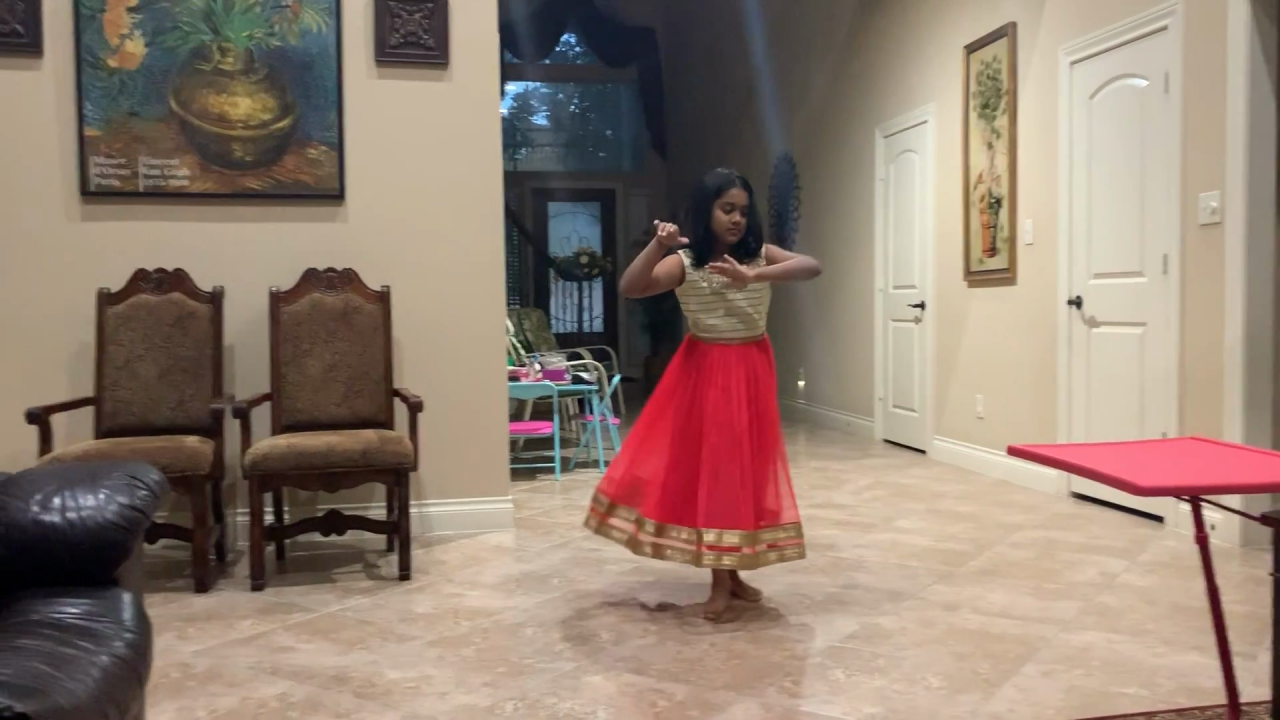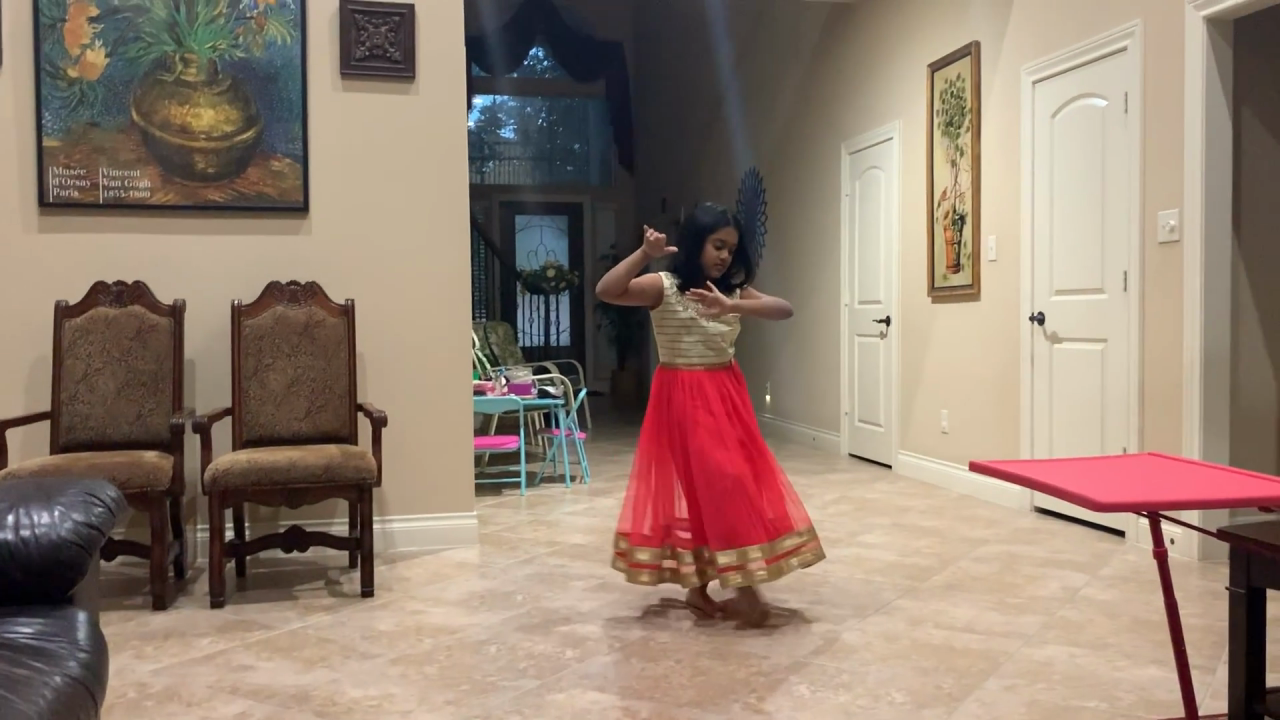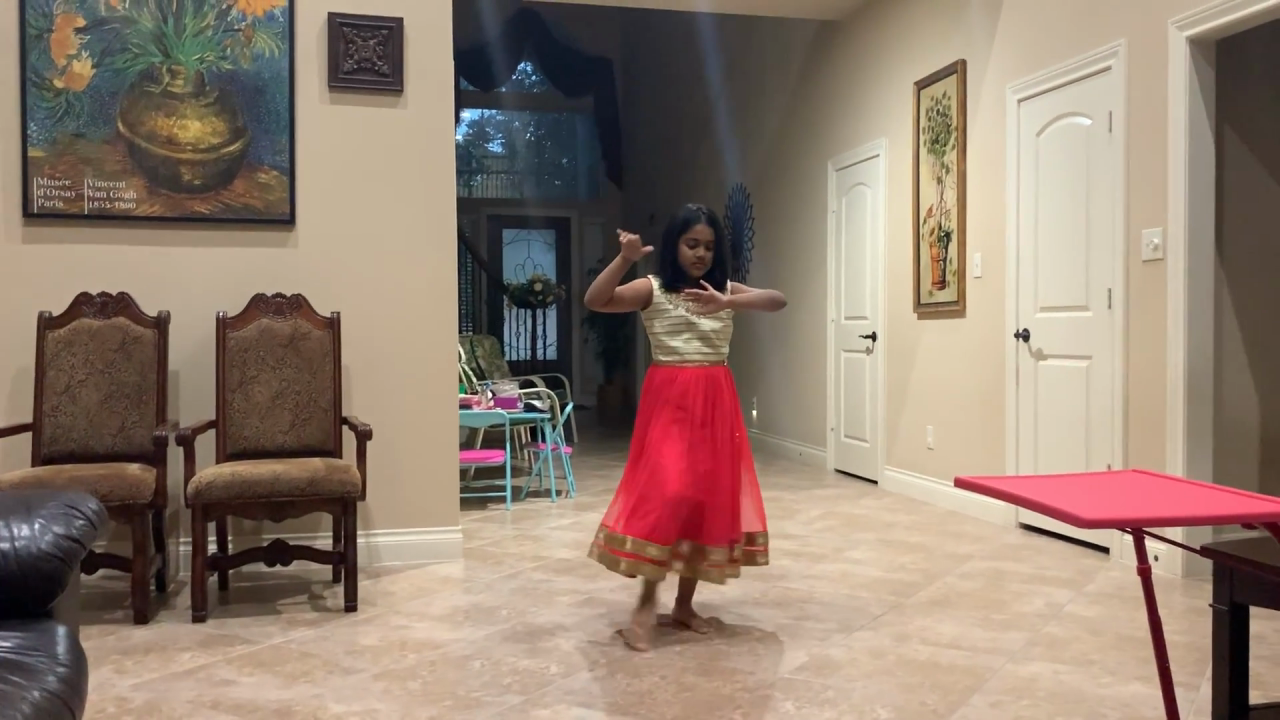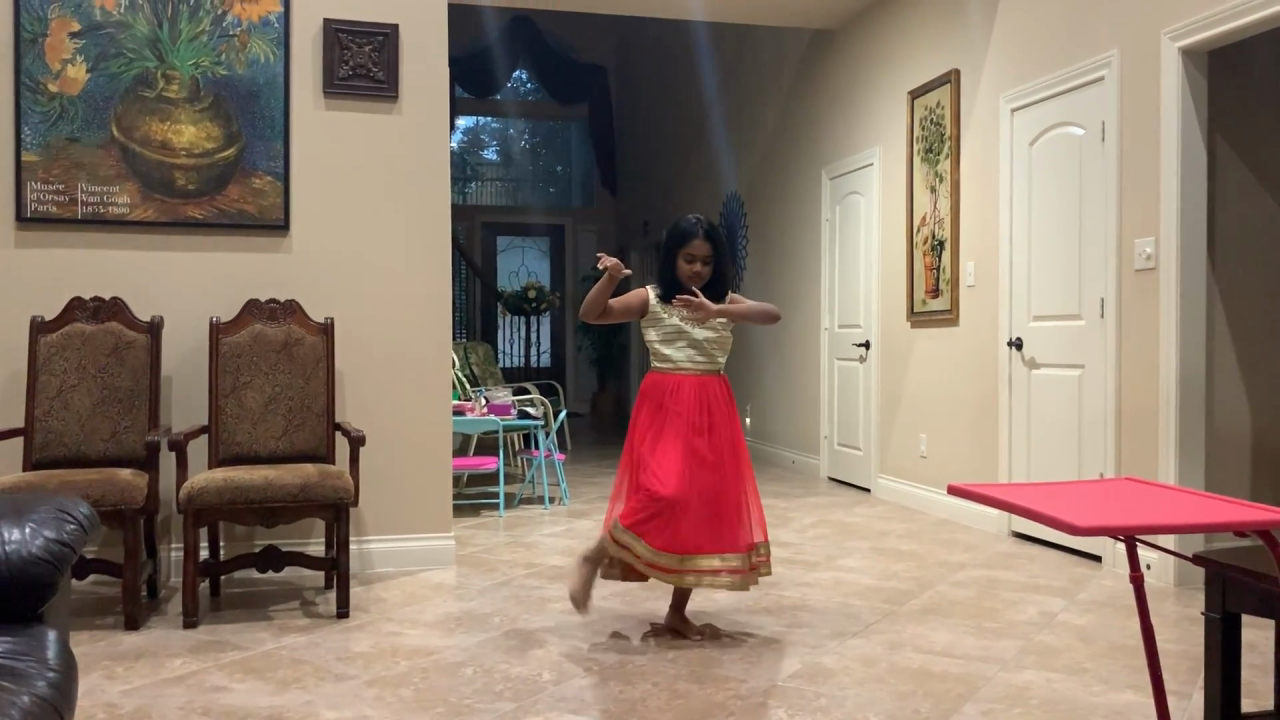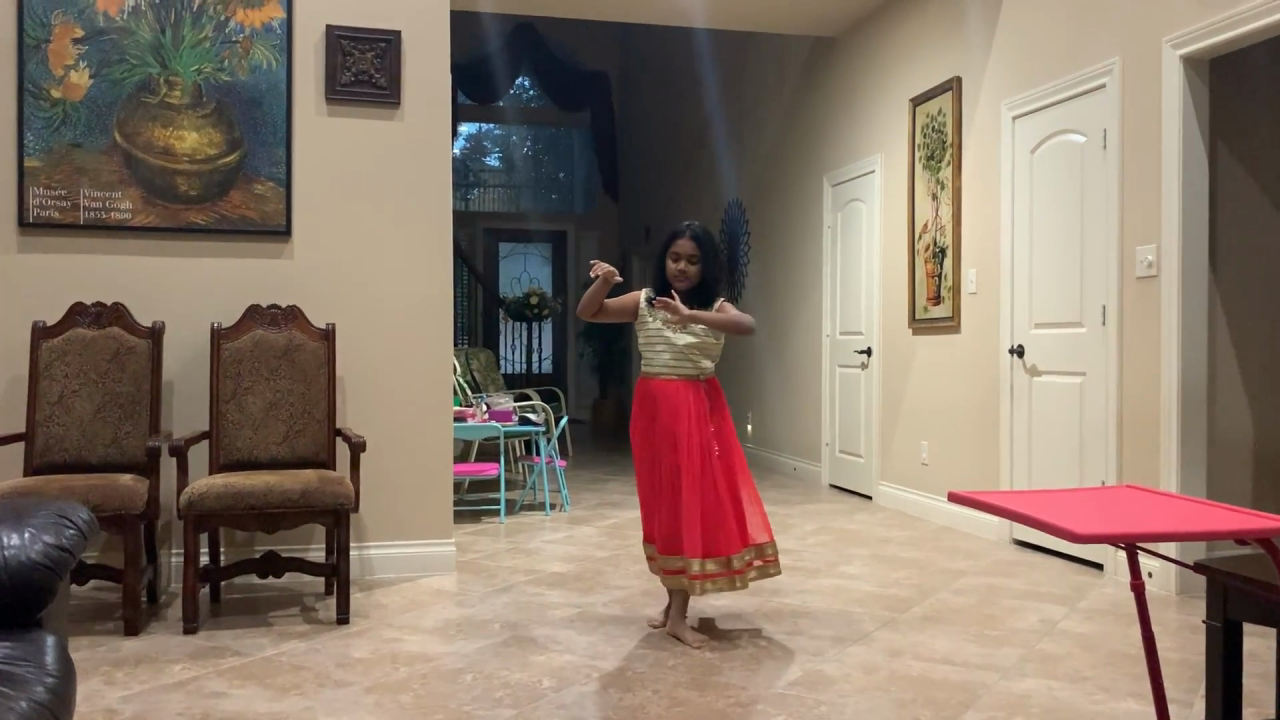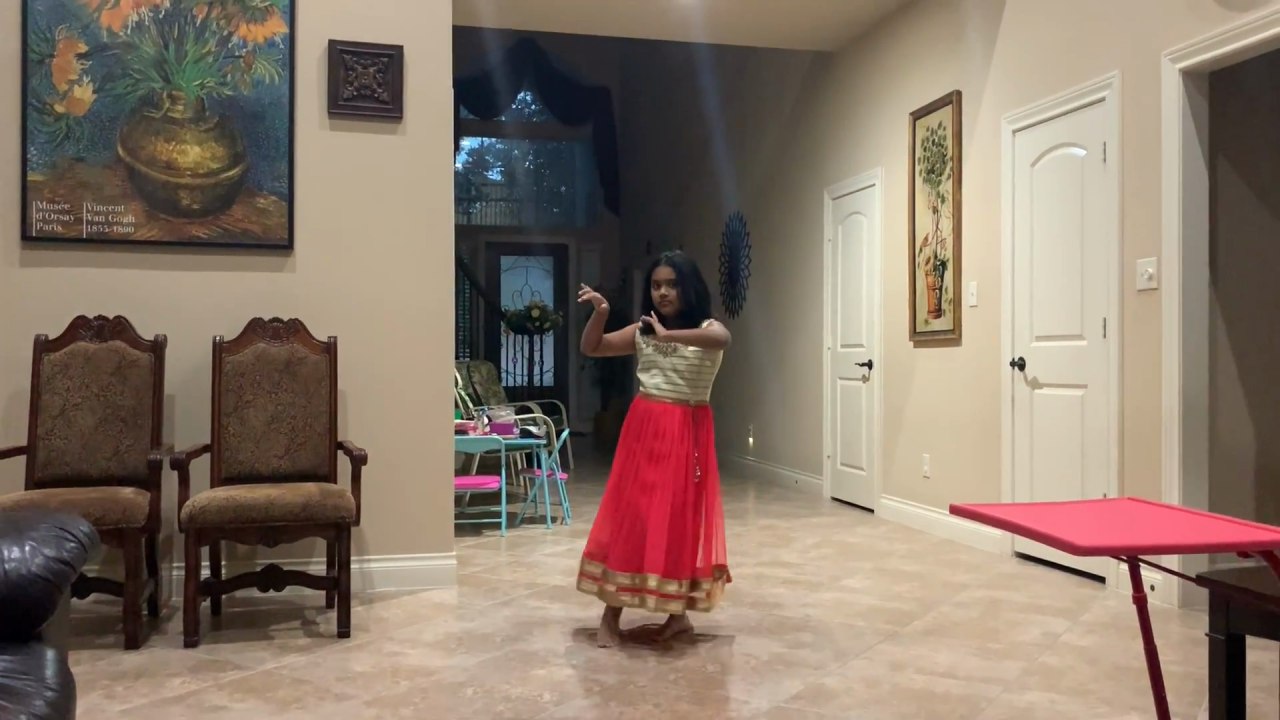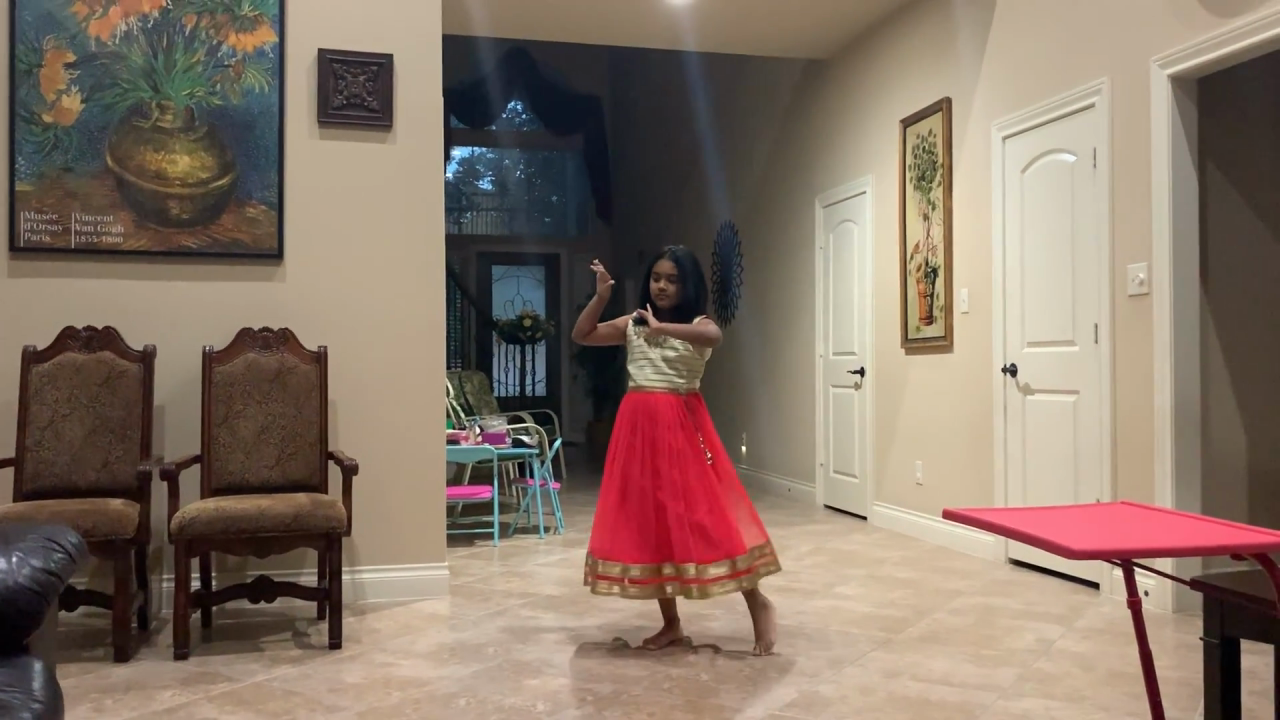
dt=0.5s
person 1, frame 1
left shoulder: (760, 256)
right shoulder: (684, 263)
left elbow: (812, 267)
right elbow: (630, 288)
left wrist: (754, 275)
right wrist: (658, 245)
left hip: (751, 369)
right hip: (703, 368)
left knee: (744, 464)
right knee: (701, 462)
left ankle: (731, 573)
right ankle: (722, 578)
person 1, frame 2
left shoulder: (734, 291)
right shoulder: (663, 287)
left elbow: (785, 309)
right elbow: (606, 291)
left wrist: (731, 307)
right wrist: (645, 253)
left hip: (726, 393)
right hip: (682, 395)
left knee: (736, 483)
right knee: (713, 482)
left ankle: (700, 587)
right ankle: (742, 582)
person 1, frame 3
left shoulder: (725, 290)
right shoulder: (652, 290)
left elbow: (778, 300)
right elbow: (594, 301)
left wrist: (726, 302)
right wrist: (624, 259)
left hip: (716, 397)
right hip: (669, 396)
left knee: (708, 493)
right knee: (667, 490)
left ankle: (684, 603)
right ankle: (646, 599)
person 1, frame 4
left shoulder: (725, 301)
right shoulder: (649, 300)
left elbow: (772, 314)
right elbow: (589, 314)
left wrist: (716, 311)
right wrist: (609, 279)
left hip: (713, 408)
right hip: (665, 404)
left knee: (707, 499)
right knee: (663, 493)
left ankle: (677, 611)
right ankle: (599, 554)
person 1, frame 5
left shoulder: (715, 308)
right shoulder: (643, 302)
left elbow: (748, 326)
right elbow: (586, 313)
left wrist: (689, 316)
right wrist: (604, 281)
left hip: (700, 409)
right hip: (654, 408)
left knee: (700, 498)
right knee: (665, 499)
left ankle: (678, 612)
right ankle: (675, 600)
person 1, frame 6
left shoulder: (706, 328)
right shoulder: (641, 331)
left elbow: (723, 339)
right elbow: (590, 348)
left wrist: (670, 334)
right wrist: (599, 311)
left hip: (687, 431)
right hip: (642, 428)
left knee: (670, 519)
right knee: (630, 516)
left ankle: (676, 610)
right ankle: (629, 610)
person 1, frame 7
left shoulder: (697, 325)
right shoulder: (632, 324)
left elbow: (713, 336)
right elbow: (580, 335)
left wrist: (660, 327)
right wrist: (601, 296)
left hip: (682, 423)
right hip: (638, 423)
left knee: (704, 512)
right knee: (642, 516)
left ankle: (758, 603)
right ankle: (671, 623)
